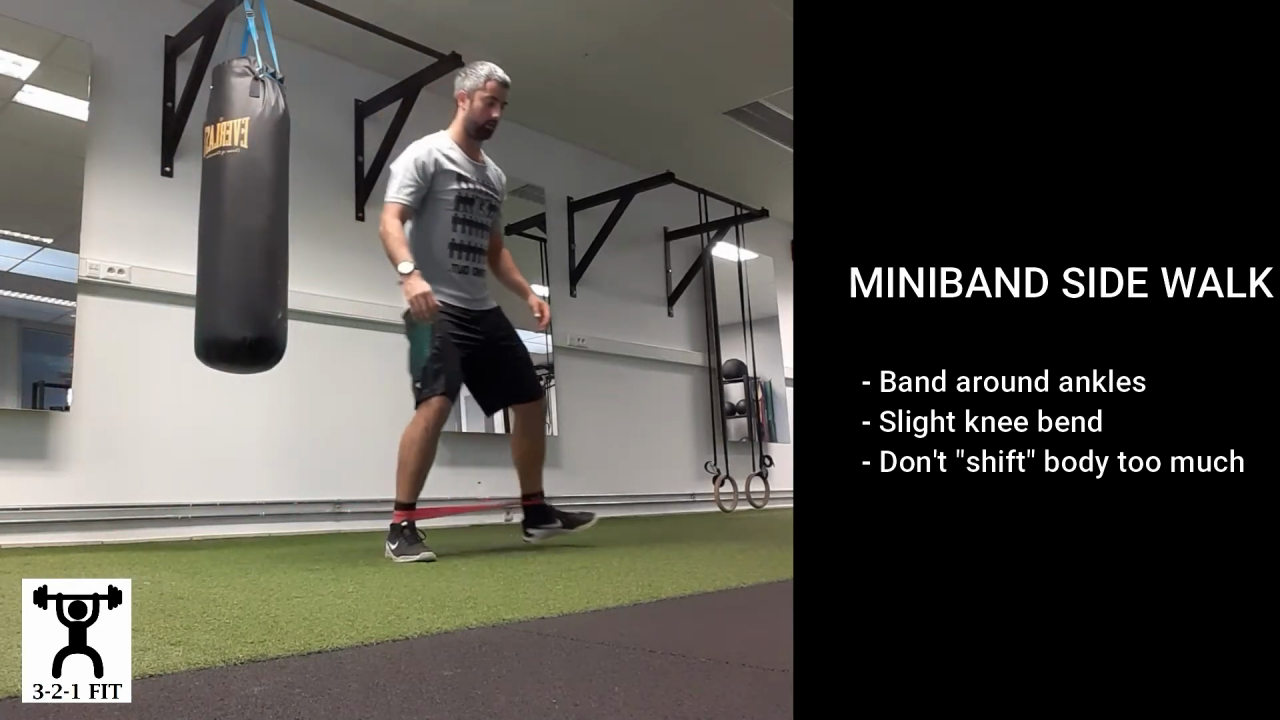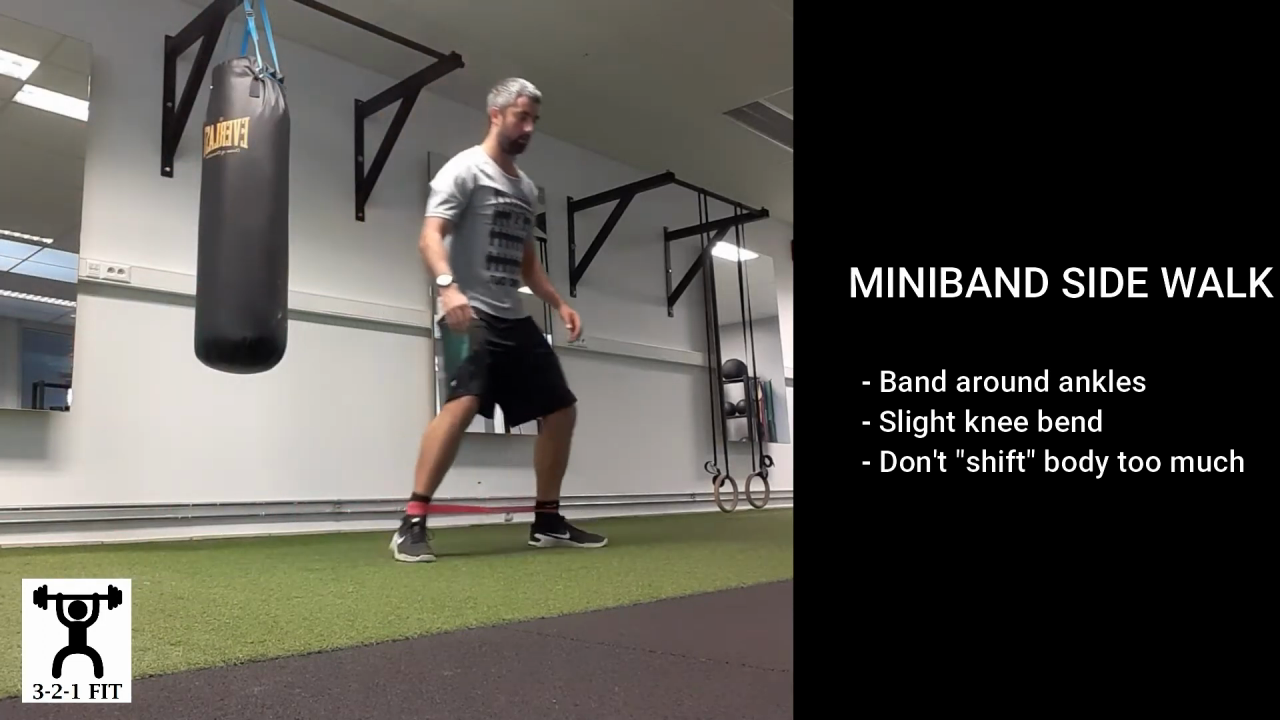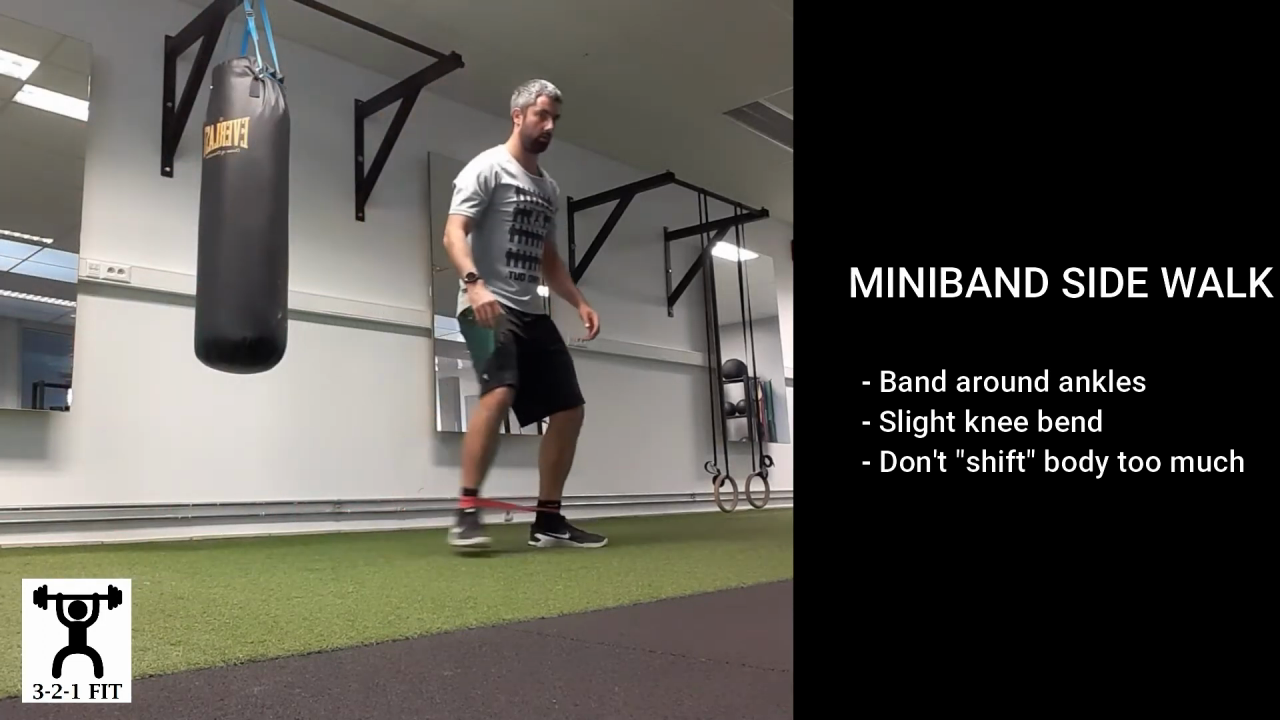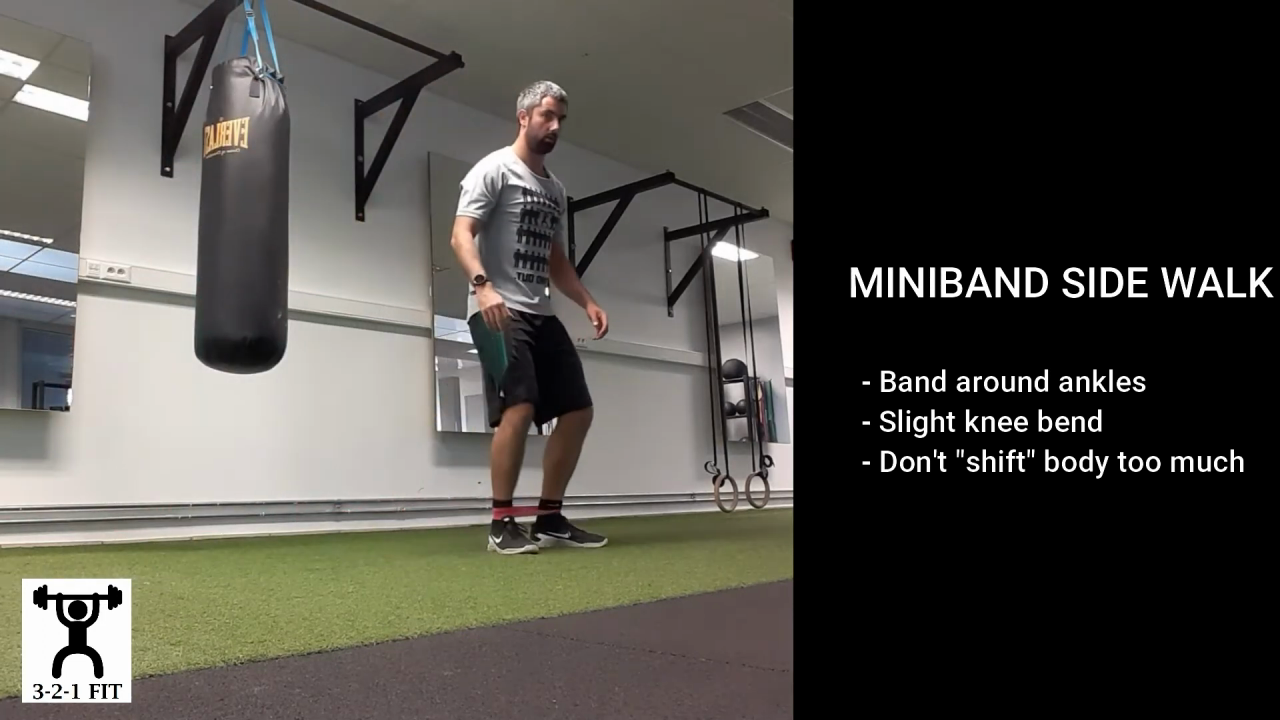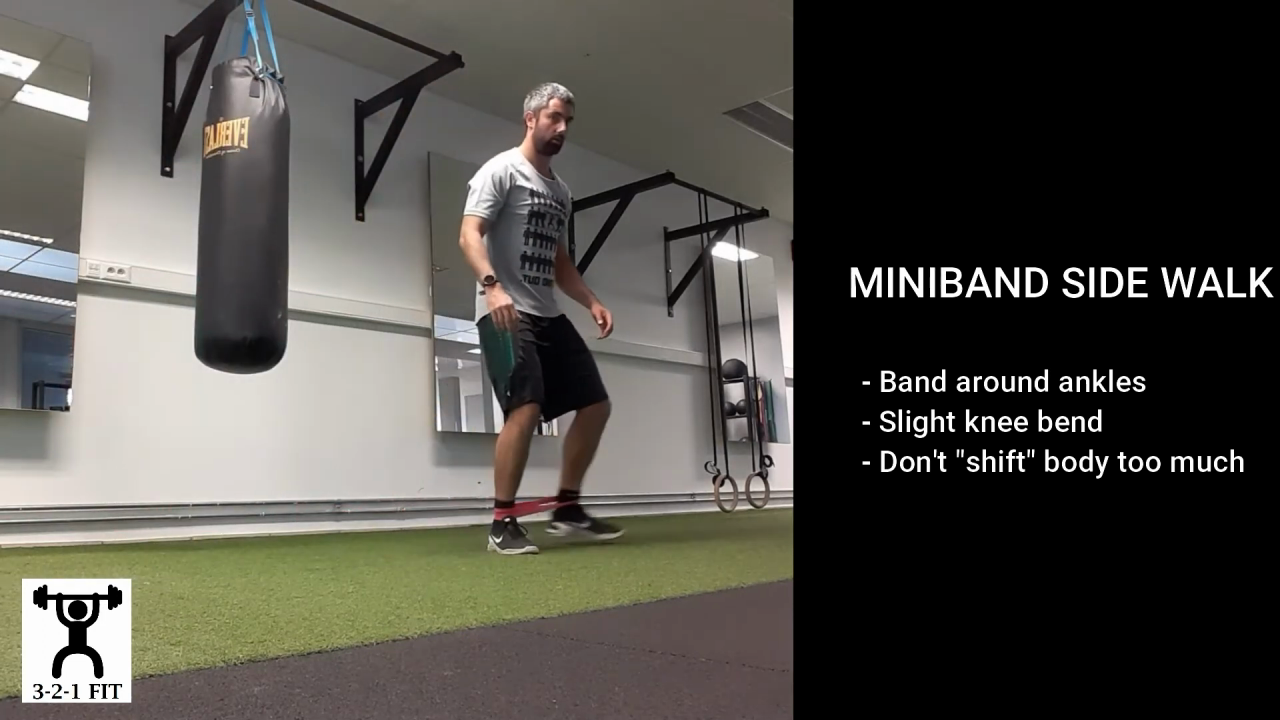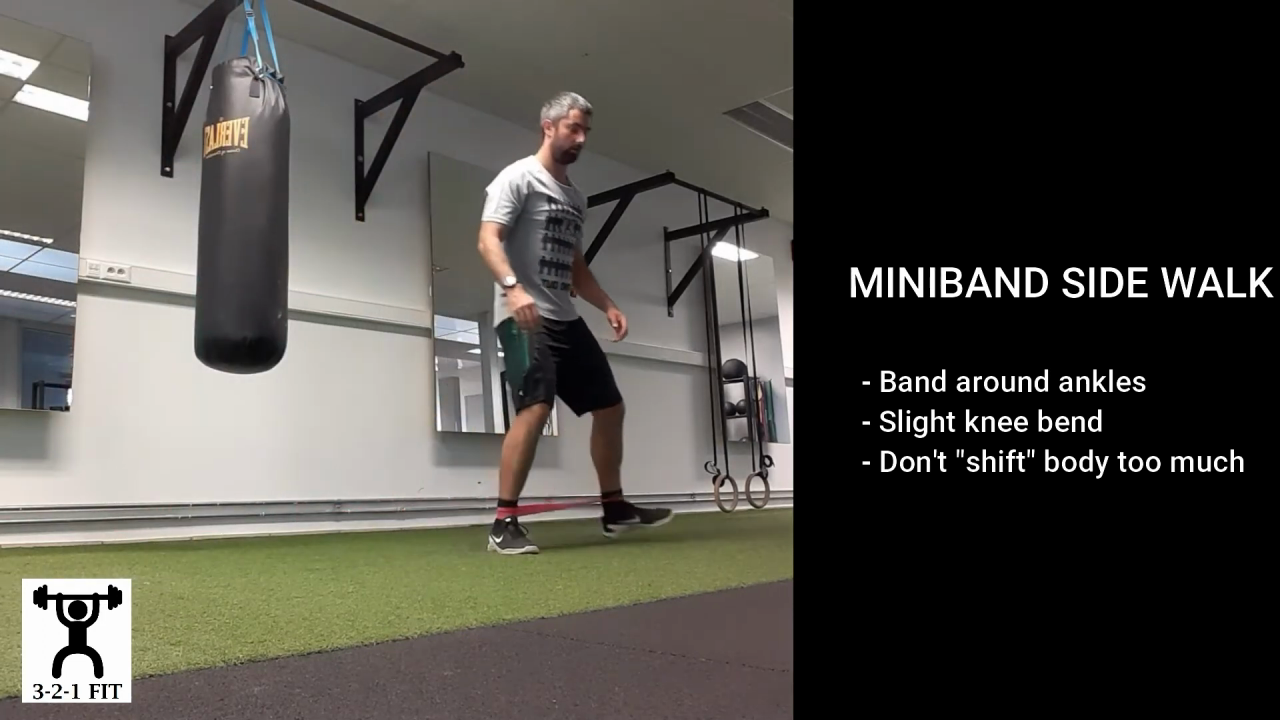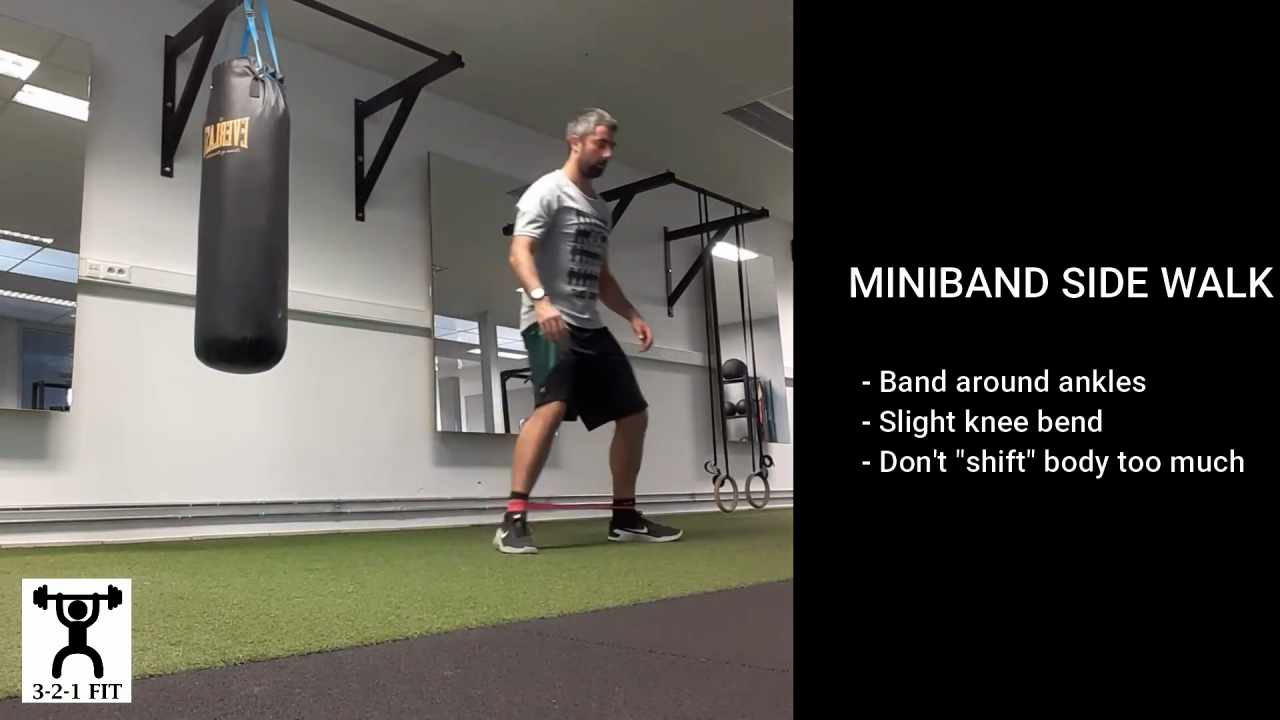
dt=0.2s
person 1, frame 1
left shoulder: (492, 174)
right shoulder: (427, 155)
right elbow: (391, 221)
left wrist: (528, 292)
right wrist: (409, 273)
left hip: (482, 309)
right hip: (437, 307)
left knee: (531, 401)
right knee: (435, 402)
left ankle: (536, 513)
right ankle: (401, 527)
person 1, frame 2
left shoulder: (526, 187)
right shoulder: (465, 170)
right elbow: (431, 235)
left wrist: (560, 303)
right wrist: (448, 286)
left hip: (514, 317)
right hip: (470, 314)
left knee: (560, 410)
right knee: (464, 401)
left ankle: (547, 519)
right ankle: (413, 524)
person 1, frame 3
left shoulder: (548, 187)
right shoulder: (487, 168)
right elbow: (454, 233)
left wrist: (579, 302)
right wrist: (473, 282)
left hip: (532, 311)
right hip: (490, 308)
left knee: (569, 410)
right knee: (500, 393)
left ankle: (548, 519)
right ankle: (467, 511)
person 1, frame 4
left shoulder: (555, 187)
right shoulder: (494, 169)
right elbow: (461, 234)
left wrist: (587, 302)
right wrist: (482, 284)
left hip: (541, 314)
right hip: (499, 313)
left knee: (577, 411)
right knee: (520, 408)
left ankle: (549, 520)
right ankle: (502, 522)
person 1, frame 5
left shoulder: (560, 189)
right shoulder: (501, 171)
right elbow: (470, 234)
left wrist: (591, 301)
right wrist: (493, 285)
left hip: (548, 314)
right hip: (507, 315)
left knee: (594, 404)
right knee: (525, 409)
left ankle: (568, 510)
right ankle: (502, 524)
person 1, frame 6
left shoulder: (574, 195)
right shoulder: (519, 177)
right elbow: (488, 239)
left wrist: (607, 305)
right wrist: (512, 287)
left hip: (565, 318)
right hip: (525, 316)
left knee: (610, 406)
right knee: (533, 406)
left ankle: (615, 509)
right ankle: (504, 523)
person 1, frame 7
left shoulder: (601, 208)
right shoulder: (548, 191)
right elbow: (520, 252)
left wrist: (632, 315)
right wrist: (540, 300)
left hip: (591, 326)
right hip: (550, 324)
left knee: (633, 414)
right knee: (553, 405)
left ankle: (624, 516)
right ankle: (514, 519)
